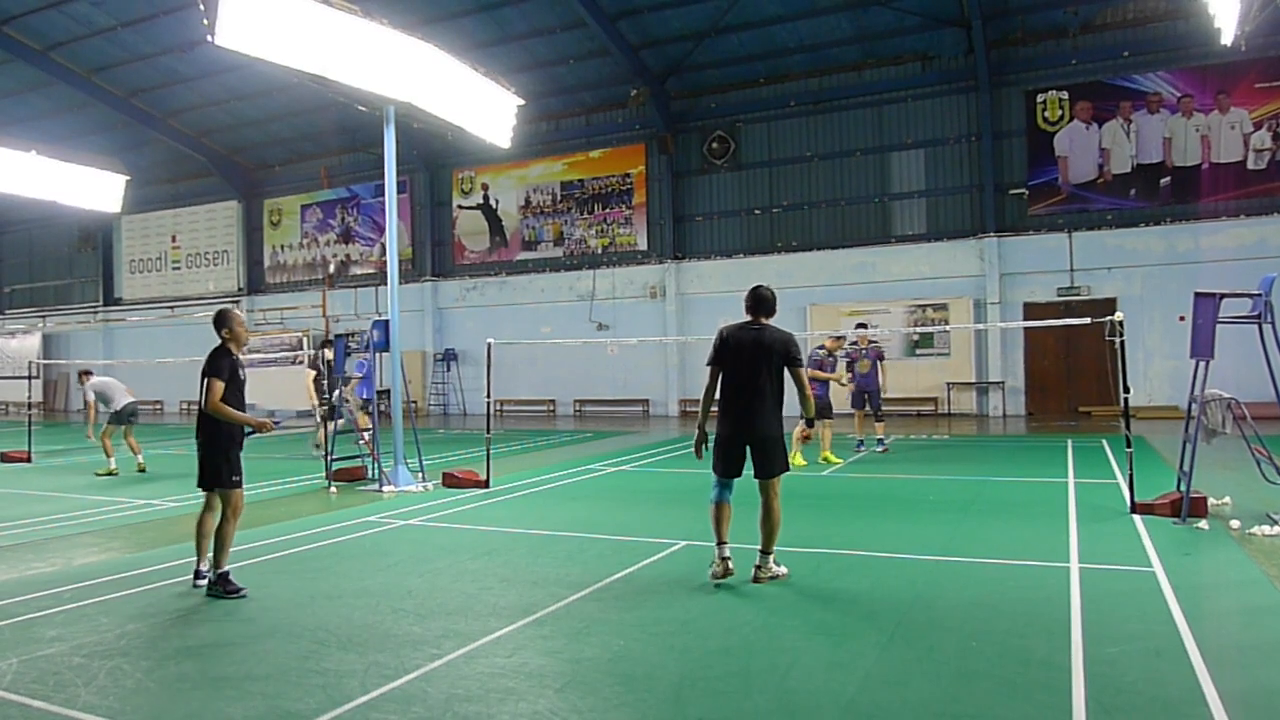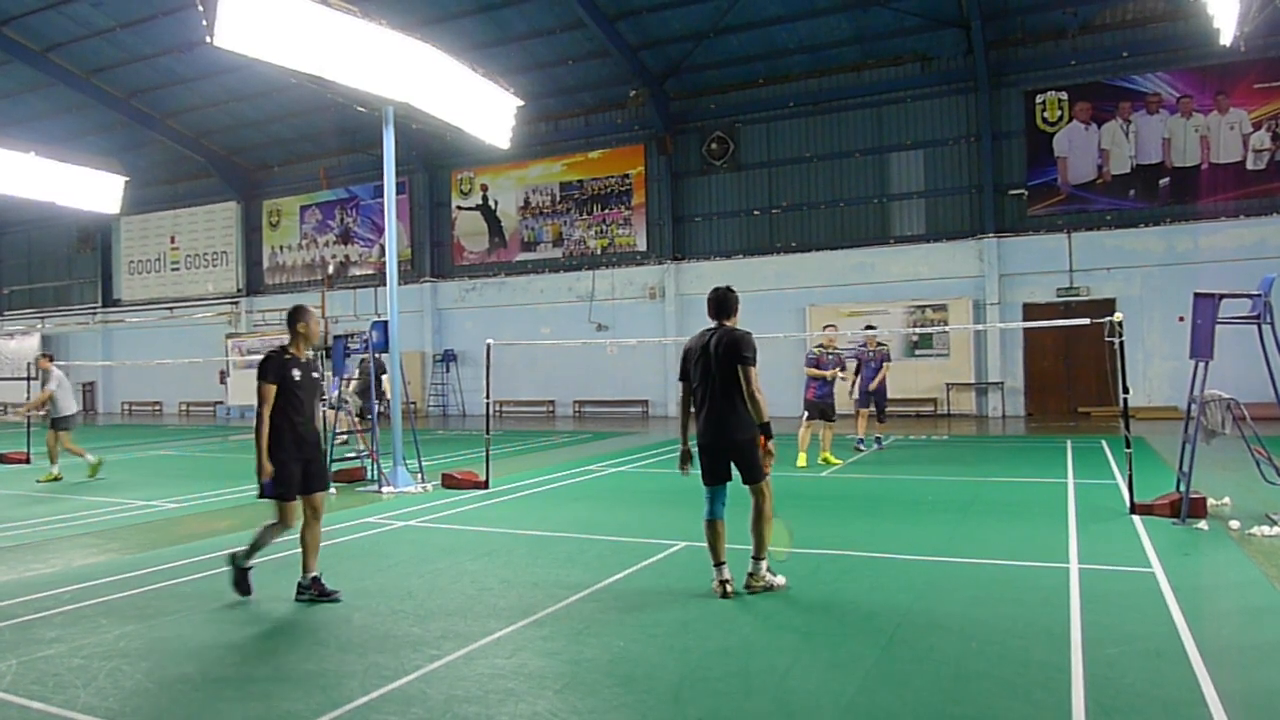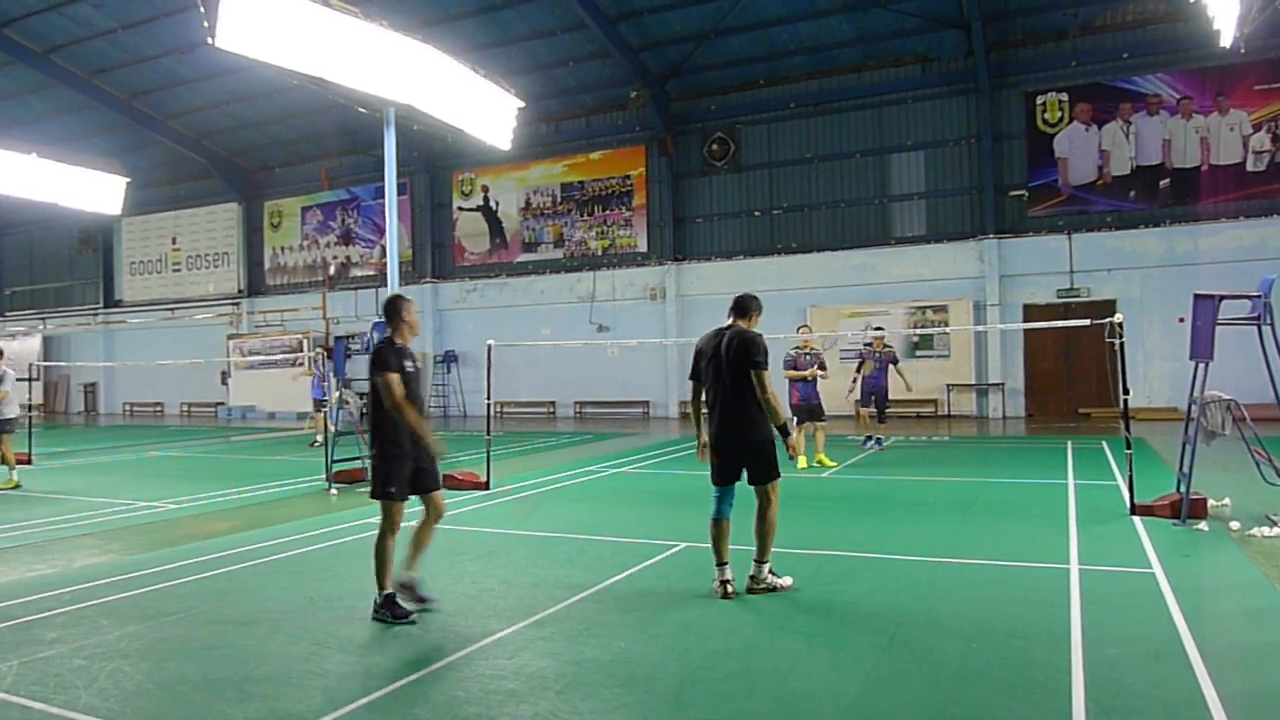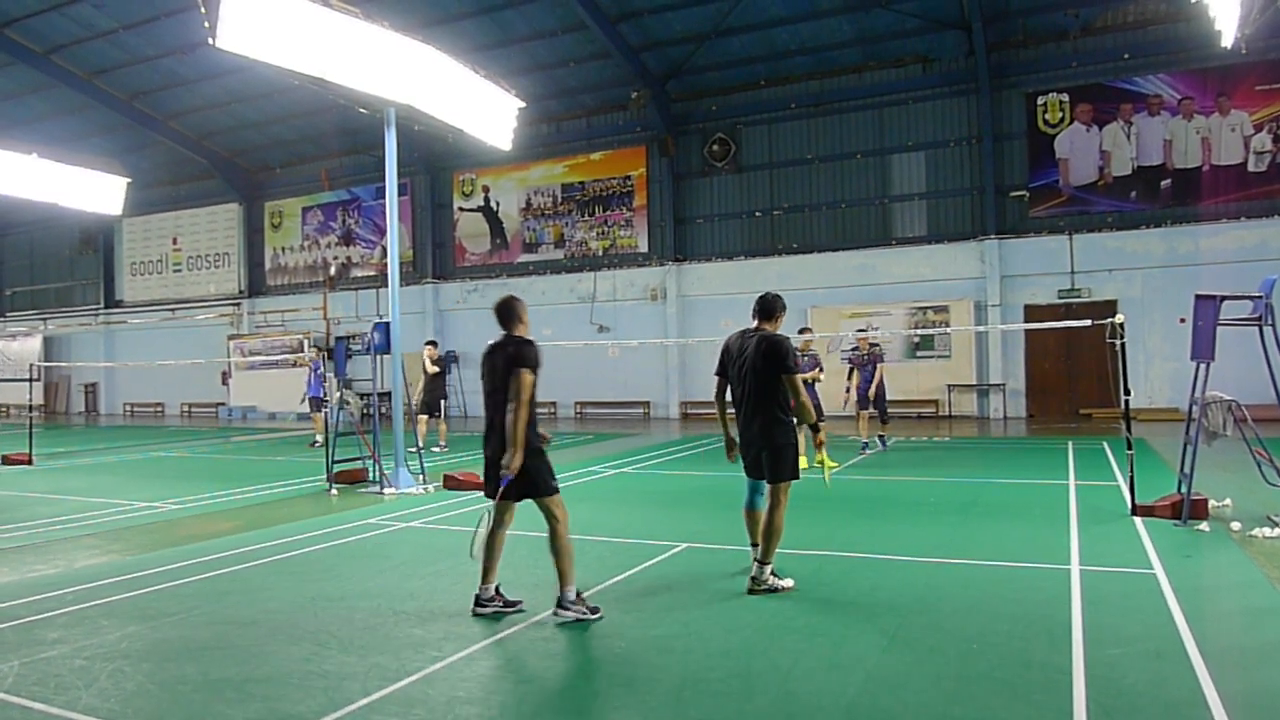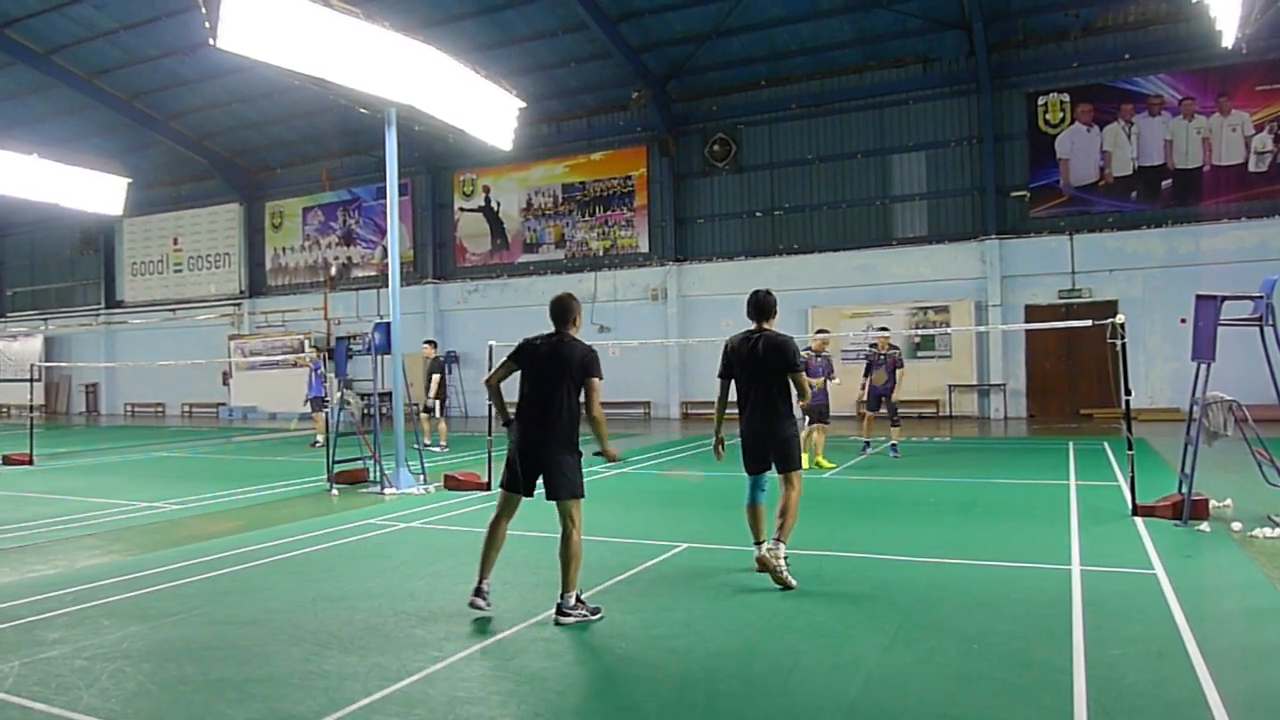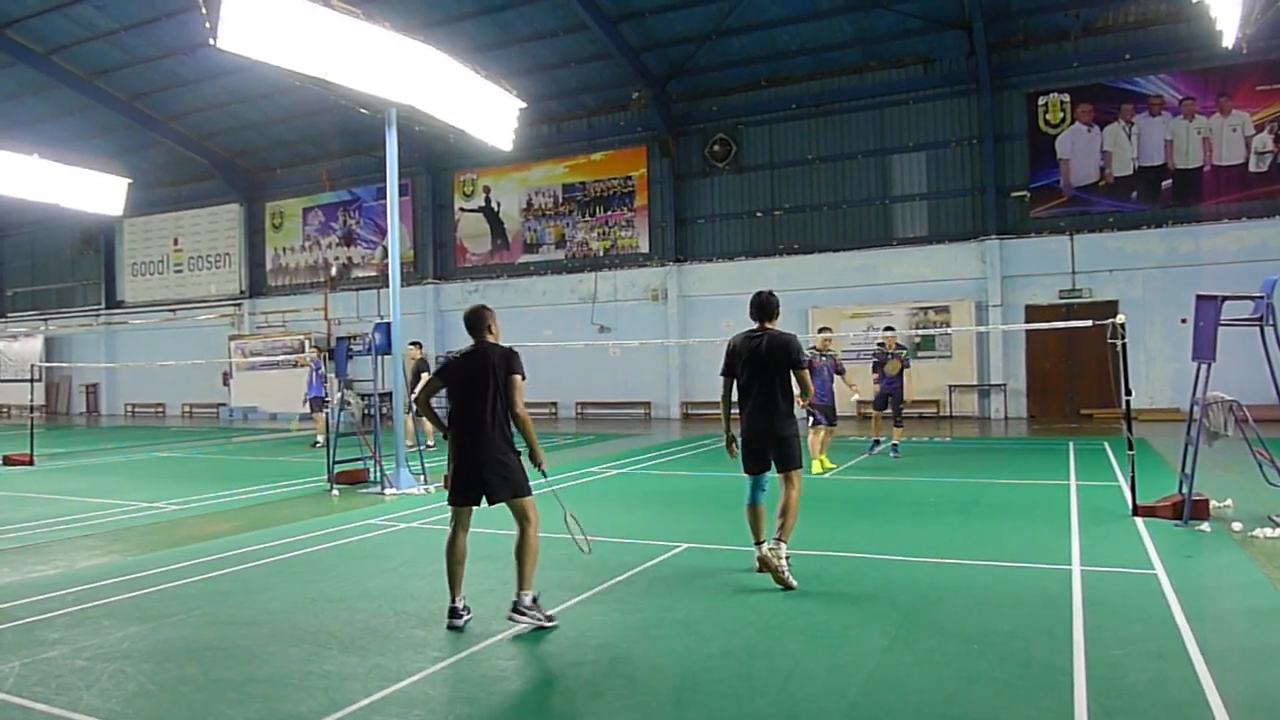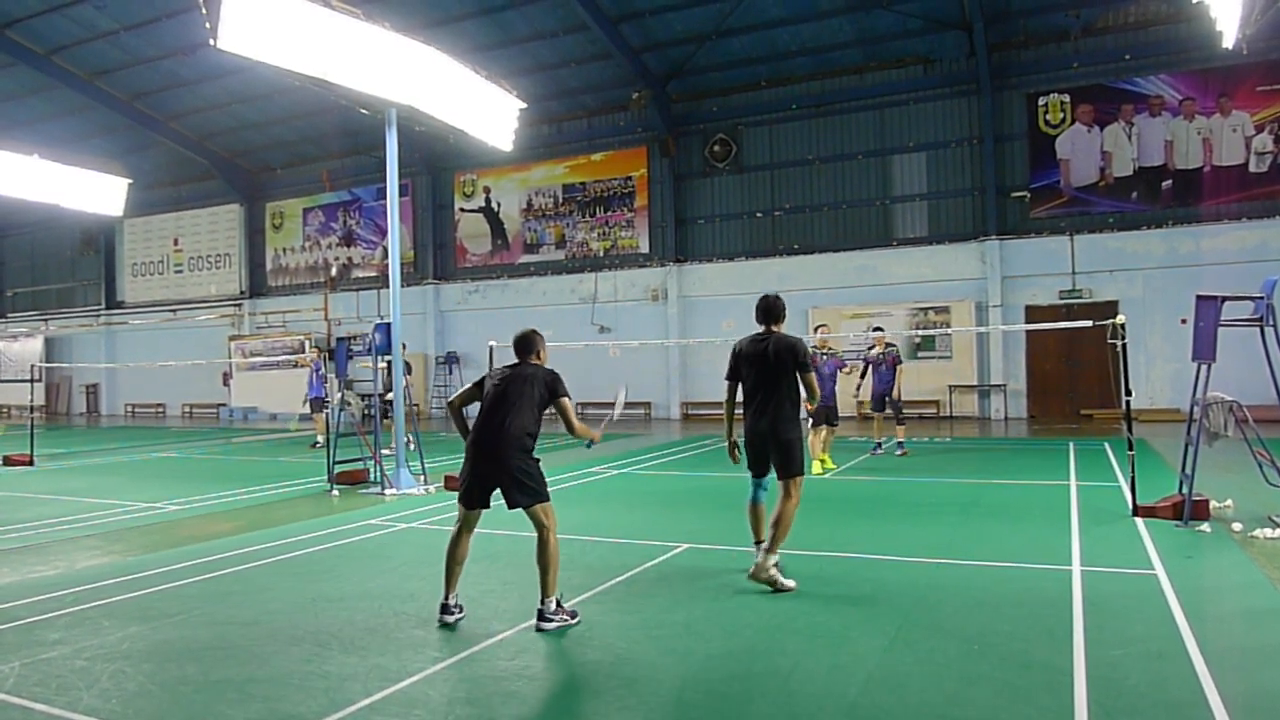
dt=0.7s
person 1, frame 1
left shoulder: (228, 358)
right shoulder: (222, 359)
right elbow: (211, 405)
right wrist: (252, 422)
left hip: (223, 442)
right hip: (220, 443)
left knee: (212, 504)
right knee: (233, 506)
left ankle: (202, 568)
right ankle: (217, 577)
person 1, frame 2
left shoulder: (312, 365)
right shoulder: (274, 362)
right elbow: (264, 412)
left wrist: (318, 445)
right wrist: (263, 458)
left hip: (312, 450)
right hip: (284, 453)
left knee: (315, 512)
right knee: (286, 520)
left ankle: (308, 582)
right ankle: (243, 560)
person 1, frame 3
left shoulder: (408, 353)
right shoulder: (385, 352)
right elbow: (395, 403)
left wrist: (425, 439)
right wrist: (426, 436)
left hip: (415, 448)
right hip: (392, 450)
left knee: (436, 508)
right knee: (392, 522)
left ankle: (407, 578)
right ankle: (385, 598)
person 1, frame 4
left shoulder: (491, 351)
right shoulder: (524, 348)
right elbow: (519, 401)
right wrist: (515, 450)
left hip: (495, 446)
right hip: (519, 447)
left knee: (502, 518)
right knee: (558, 519)
left ankle: (486, 594)
right ankle: (568, 599)
person 1, frame 5
left shoulder: (530, 346)
right shoulder: (586, 354)
left elbow: (492, 381)
right elbow: (594, 411)
left wrist: (507, 419)
right wrist: (604, 445)
left hip: (524, 443)
right hip: (560, 448)
left knee: (503, 514)
right knee: (572, 524)
left ankle: (481, 588)
right ankle: (568, 603)
person 1, frame 6
left shoulder: (455, 362)
right shoulder: (507, 356)
left elbow: (421, 399)
right elbow: (517, 409)
left wrist: (446, 431)
right wrist: (535, 447)
left hip: (461, 453)
right hip: (497, 451)
left knee: (459, 528)
right knee: (529, 521)
left ankle: (457, 606)
right ankle: (524, 601)
person 1, frame 7
left shoulder: (496, 374)
right shoulder: (549, 377)
left elbow: (454, 404)
right elbow: (573, 427)
right wrist: (593, 435)
left hip: (478, 454)
right hip: (514, 456)
left knee: (464, 527)
right knee: (547, 528)
left ankle: (449, 603)
right ankle: (549, 608)
person 2, frame 1
left shoulder: (727, 335)
right shoulder: (784, 340)
left elbow: (711, 384)
right elbow: (805, 390)
left wrist: (701, 425)
right wrist: (809, 423)
left hip: (730, 427)
right hip: (767, 428)
left knee: (721, 487)
right knee: (770, 493)
left ankle: (722, 555)
right ankle: (765, 565)
person 2, frame 2
left shoulder: (692, 344)
right shoulder: (740, 339)
left elbow: (685, 399)
right elbow: (751, 390)
left wrist: (684, 444)
right wrist: (767, 434)
left hip: (707, 435)
right hip: (741, 431)
left knee: (714, 500)
right knee: (761, 495)
left ankle: (721, 576)
right ankle: (758, 572)
person 2, frame 3
left shoulder: (705, 342)
right shoulder: (751, 340)
left elbow: (696, 396)
right elbow: (765, 393)
left wrist: (700, 433)
right wrist: (786, 432)
left hip: (720, 435)
right hip: (754, 434)
left knee: (721, 501)
right knee: (767, 499)
left ankle: (723, 577)
right ankle: (760, 575)
person 2, frame 4
left shoulder: (731, 343)
right shoulder: (779, 344)
left elbow: (719, 395)
right elbow: (798, 396)
left wrist: (727, 434)
right wrist: (816, 429)
left hip: (747, 434)
right hip: (777, 433)
left knee: (755, 489)
right knee: (777, 499)
left ankle: (758, 555)
right ankle: (761, 575)
person 2, frame 5
left shoulder: (733, 345)
right shoulder: (784, 344)
left elbow: (722, 394)
right elbow: (804, 392)
left wrist: (717, 431)
right wrist: (804, 399)
left hip: (750, 429)
right hip: (781, 426)
left knee: (756, 486)
right knee: (792, 486)
left ankle: (761, 550)
right ankle: (776, 551)
person 2, frame 6
left shoulder: (735, 344)
right shoulder: (787, 341)
left elbow: (726, 393)
right elbow: (807, 389)
left wrist: (727, 430)
right wrist: (804, 398)
left hip: (750, 428)
right hip: (781, 425)
left knee: (755, 486)
right knee: (791, 485)
left ankle: (761, 551)
right ankle: (777, 549)
person 2, frame 7
left shoulder: (742, 347)
right shoulder: (793, 346)
left elbow: (731, 397)
right elbow: (813, 393)
left wrist: (729, 435)
right wrist: (812, 400)
left hip: (755, 429)
right hip: (785, 430)
left knee: (759, 485)
right knee: (790, 494)
left ankle: (762, 550)
right ankle: (765, 563)
